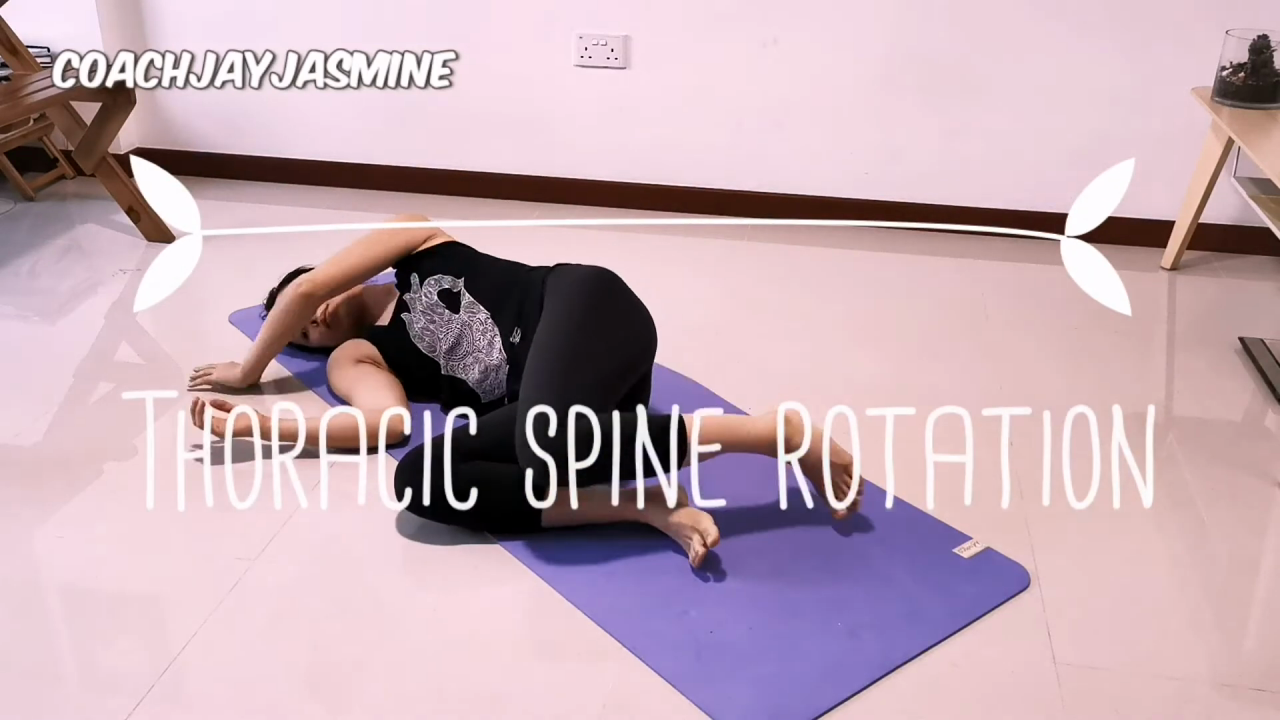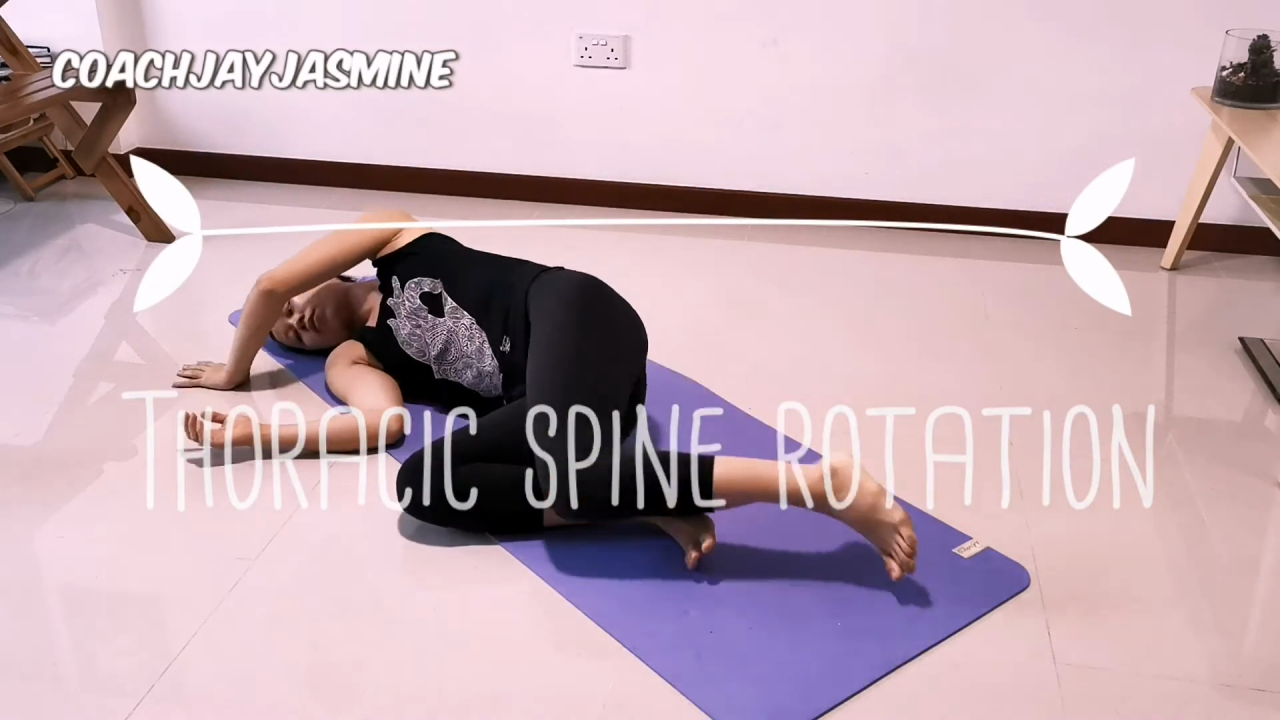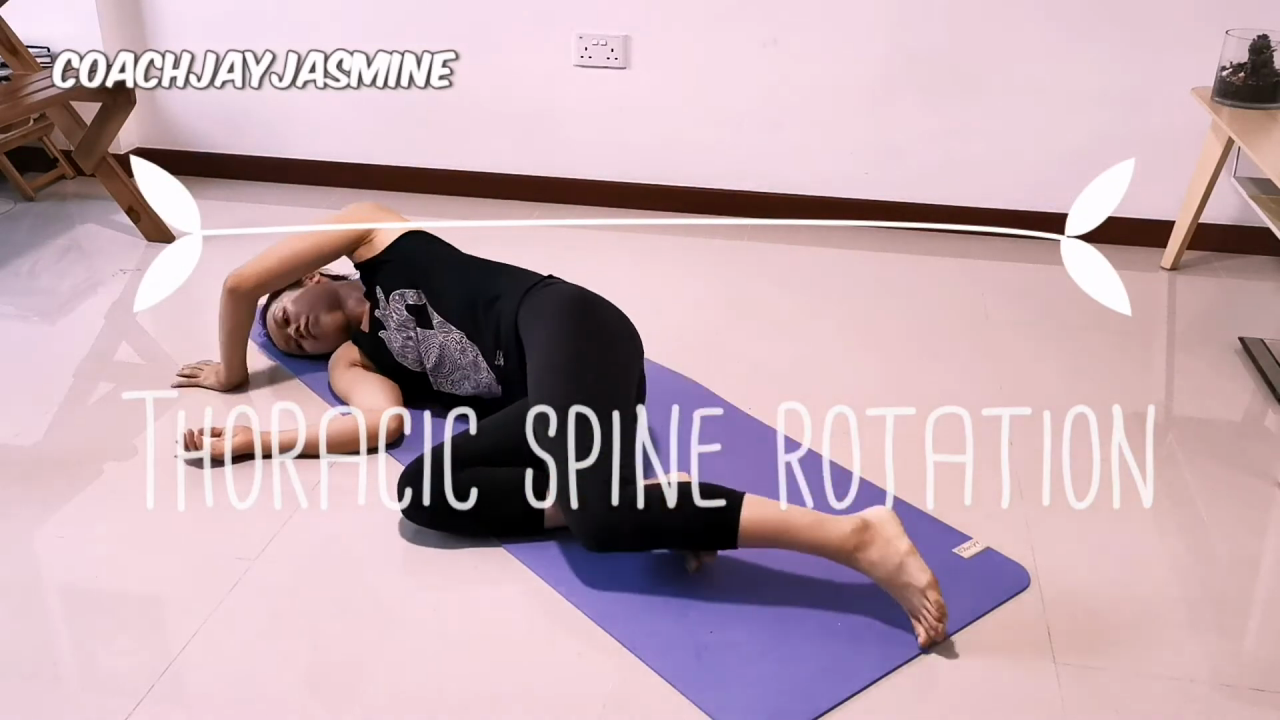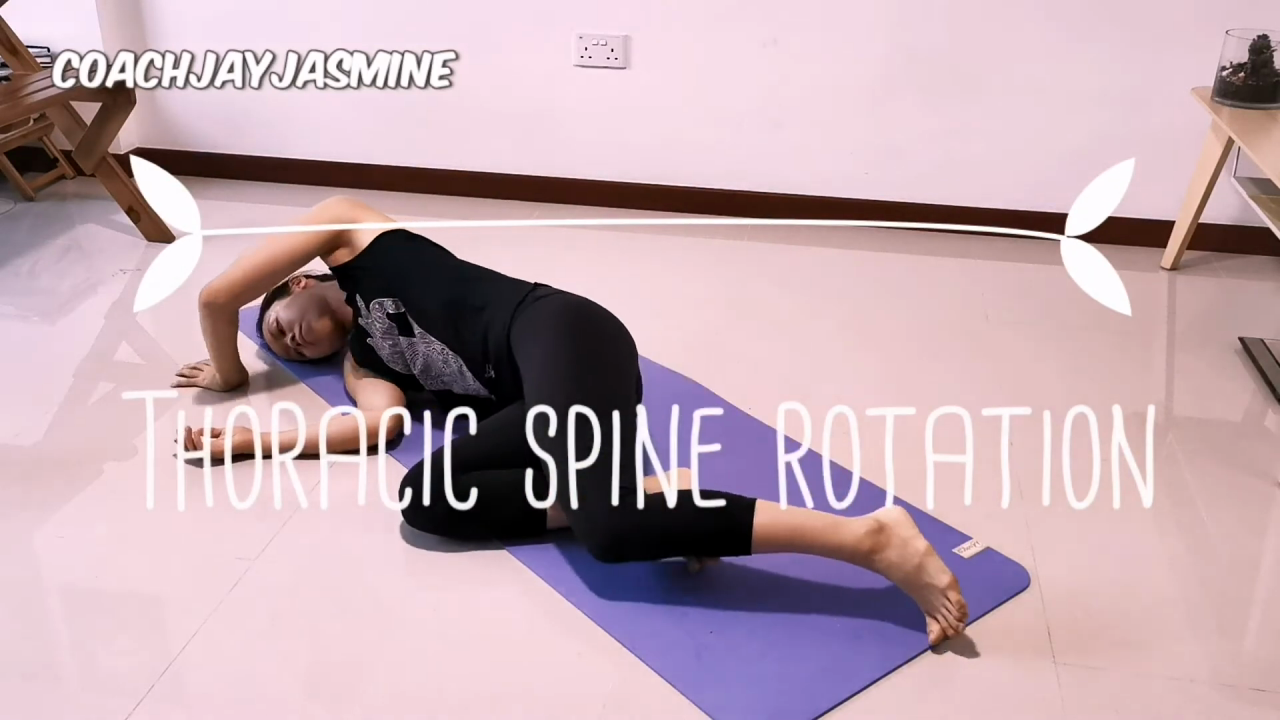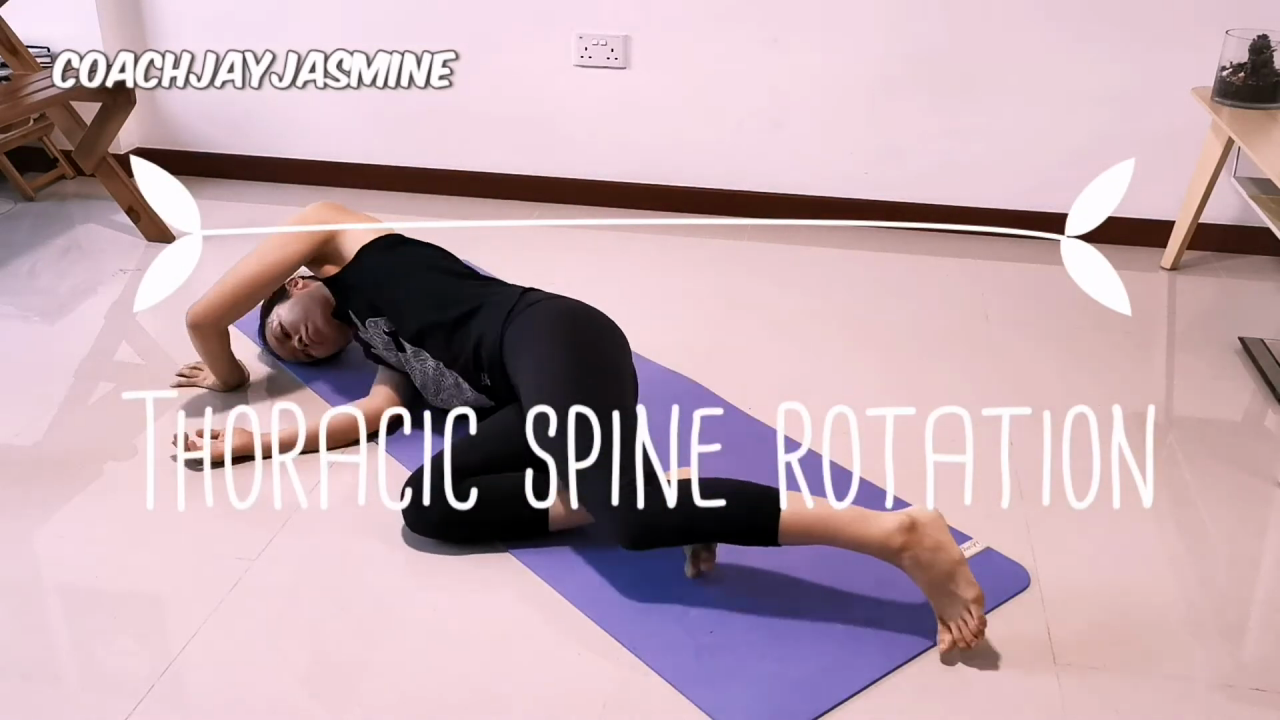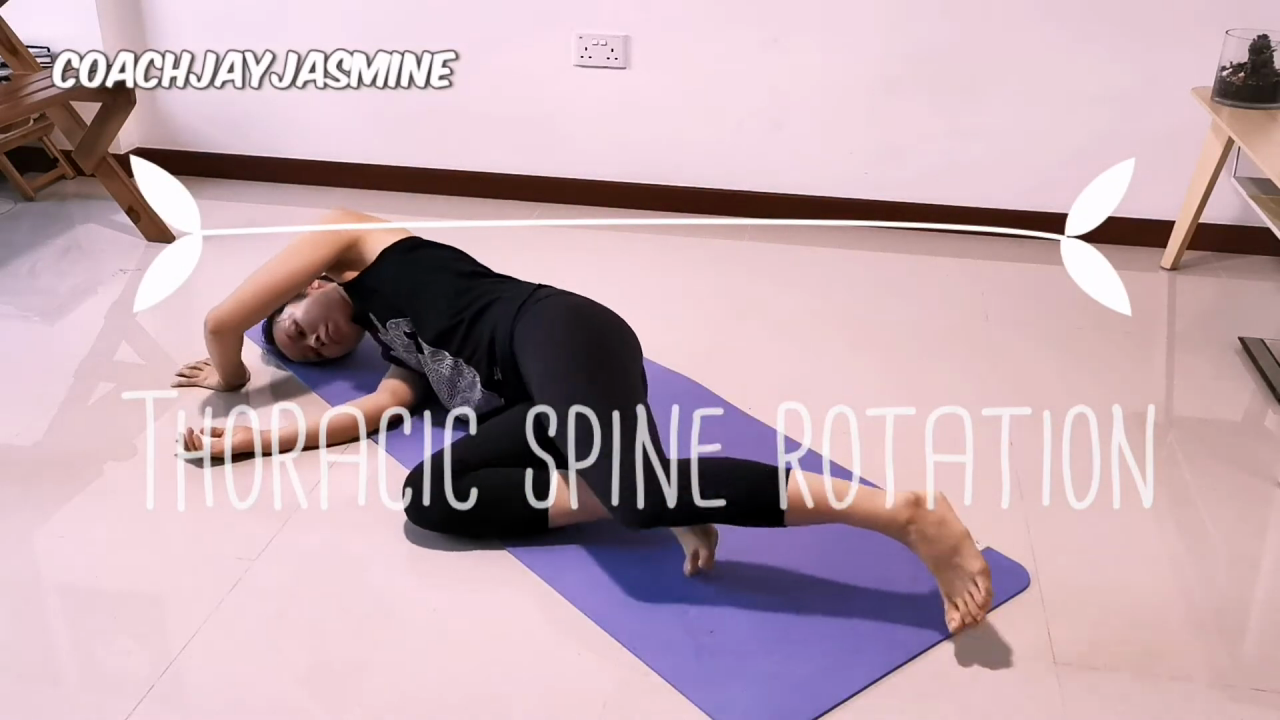
dt=0.2s
person 1, frame 1
left shoulder: (419, 251)
right shoulder: (353, 359)
left elbow: (306, 287)
right elbow: (388, 422)
left wrist: (251, 367)
right wrist: (259, 423)
right hip: (547, 399)
left knee: (546, 439)
right knee: (418, 480)
left ankle: (780, 431)
right ankle: (652, 507)
person 1, frame 2
left shoulder: (388, 239)
right shoulder: (348, 362)
left elbow: (268, 285)
right elbow: (386, 423)
left wrist: (237, 370)
right wrist: (252, 433)
left hip: (566, 312)
right hip: (541, 401)
left knee: (569, 470)
right knee: (421, 483)
left ankle: (821, 483)
right ankle: (656, 505)
person 1, frame 3
left shoulder: (369, 231)
right shoulder: (350, 364)
left elbow: (240, 283)
right elbow: (385, 425)
left wrist: (234, 372)
right wrist: (252, 439)
left hip: (561, 326)
right hip: (542, 398)
left knee: (595, 508)
right knee: (424, 489)
left ankle: (856, 536)
right ankle: (647, 505)
person 1, frame 4
left shoulder: (344, 228)
right shoulder: (360, 361)
left elbow: (216, 293)
right elbow: (383, 423)
left wrist: (228, 374)
right wrist: (254, 441)
left hip: (554, 335)
right hip: (537, 398)
left knee: (608, 529)
right knee: (425, 495)
left ankle: (869, 538)
right ankle: (630, 490)
person 1, frame 5
left shoulder: (329, 233)
right shoulder: (381, 352)
left elbow: (204, 313)
right elbow: (378, 413)
left wrist: (229, 376)
right wrist: (252, 438)
left hip: (547, 340)
right hip: (535, 399)
left knee: (632, 517)
right knee: (427, 502)
left ankle: (899, 534)
right ankle: (636, 491)
person 1, frame 6
left shoulder: (346, 240)
right shoulder: (403, 355)
left elbow: (222, 321)
right elbow: (380, 411)
left wrist: (232, 377)
right wrist: (257, 437)
left hip: (556, 337)
right hip: (538, 397)
left knee: (640, 490)
right knee: (429, 494)
left ankle: (902, 512)
right ankle: (625, 487)
